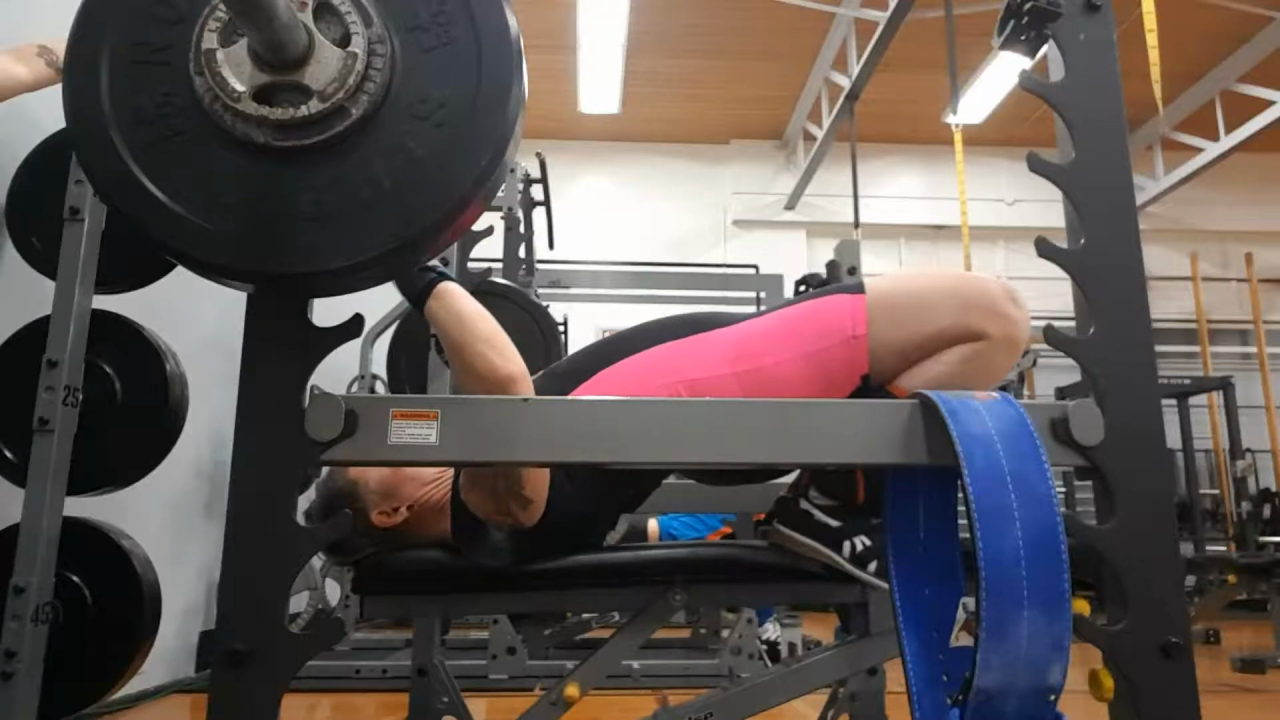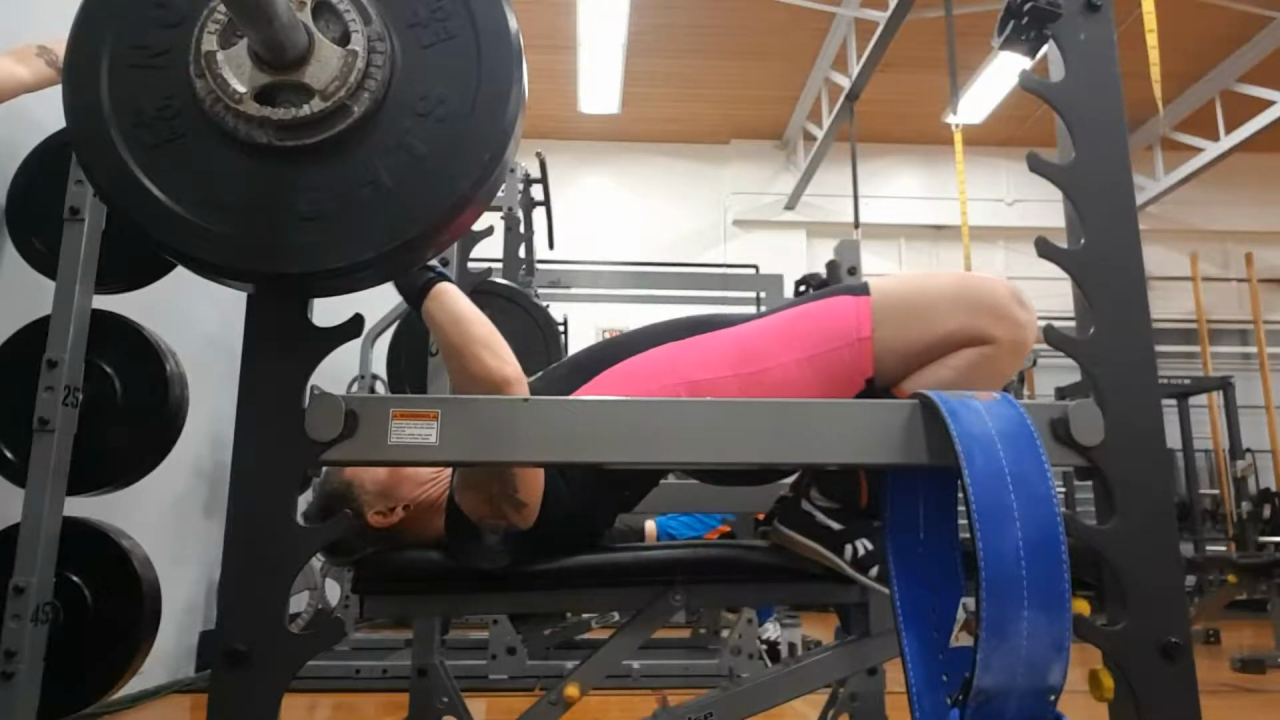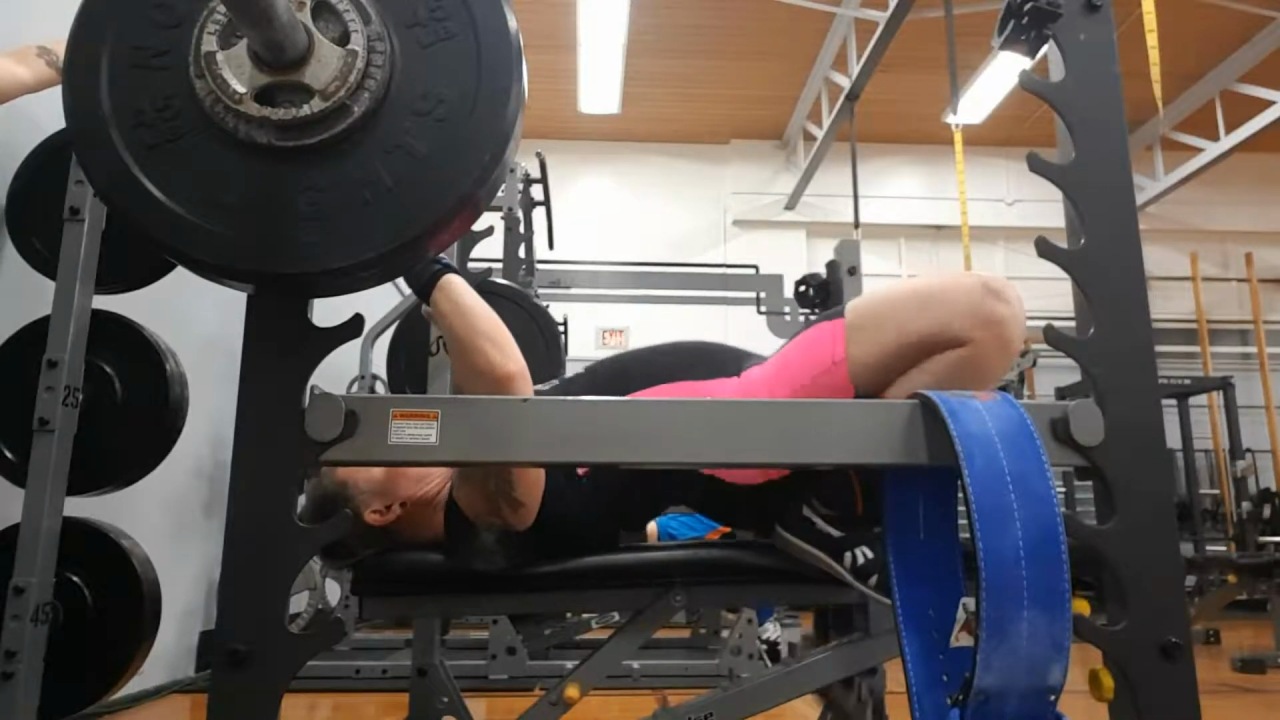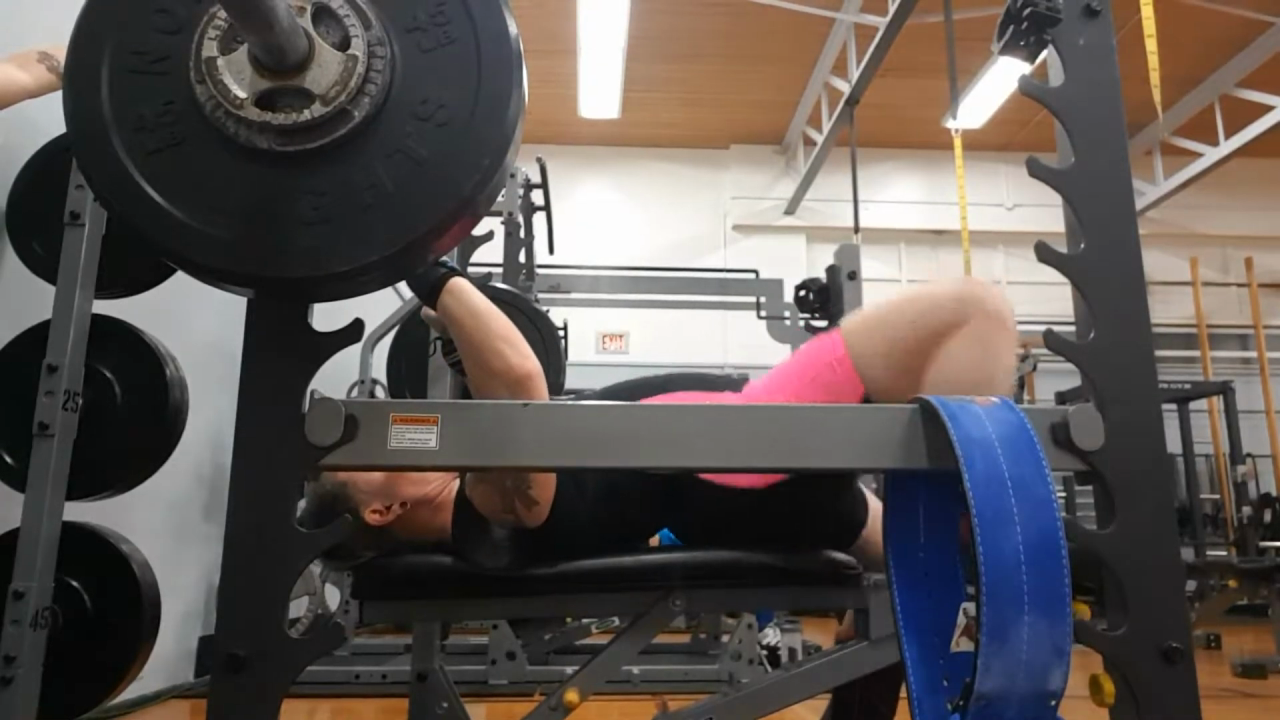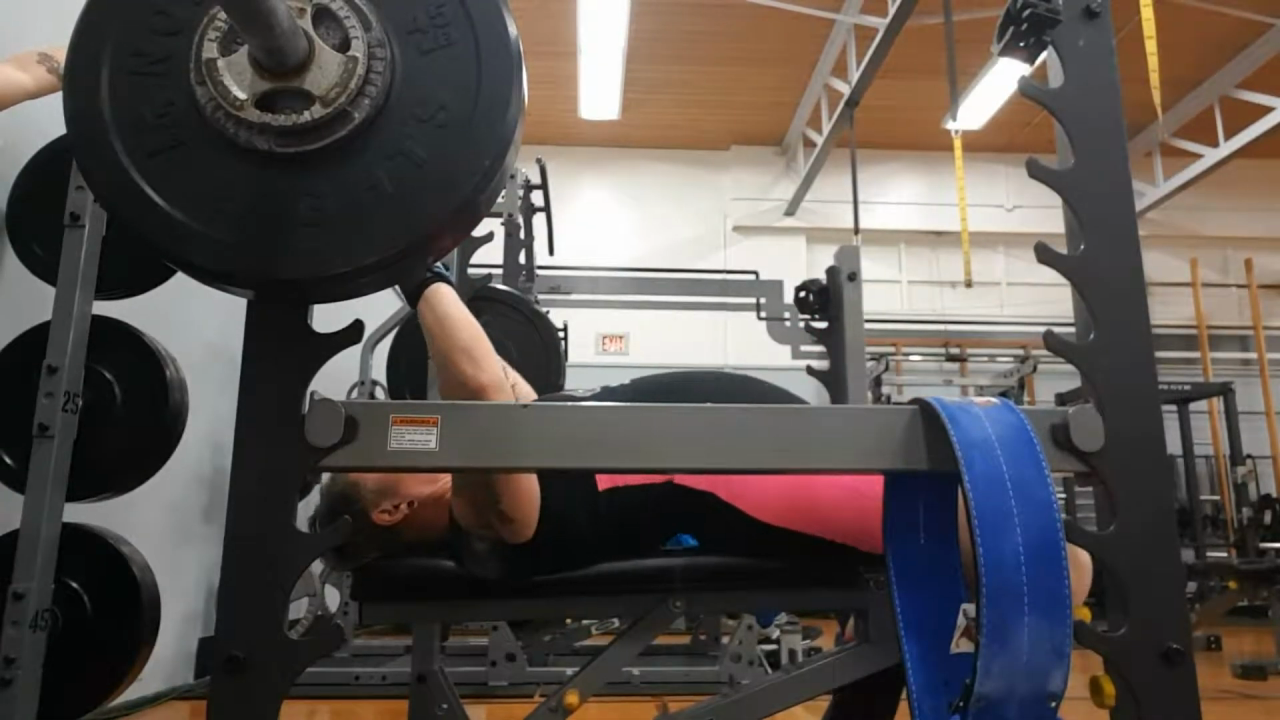
dt=1s
person 1, frame 1
left shoulder: (475, 494)
right shoulder: (491, 512)
right elbow: (504, 380)
left wrist: (442, 307)
right wrist: (423, 279)
right knee: (992, 316)
left ankle: (832, 496)
right ankle: (837, 499)
person 1, frame 2
left shoulder: (475, 503)
right shoulder: (485, 512)
right elbow: (499, 381)
right wrist: (418, 277)
right knee: (998, 317)
left ankle: (833, 498)
right ankle: (837, 501)
person 1, frame 3
left shoulder: (477, 503)
right shoulder: (488, 512)
left elbow: (495, 382)
right elbow: (504, 376)
right wrist: (427, 270)
right knee: (984, 314)
right ankle: (837, 515)
person 1, frame 4
left shoulder: (472, 520)
right shoulder: (496, 509)
left elbow: (503, 381)
right elbow: (519, 376)
left wrist: (444, 329)
right wrist: (432, 275)
right knee: (972, 307)
person 1, frame 5
left shoulder: (480, 522)
right shoulder: (489, 520)
left elbow: (510, 392)
right elbow: (483, 385)
left wrist: (441, 292)
right wrist: (423, 281)
